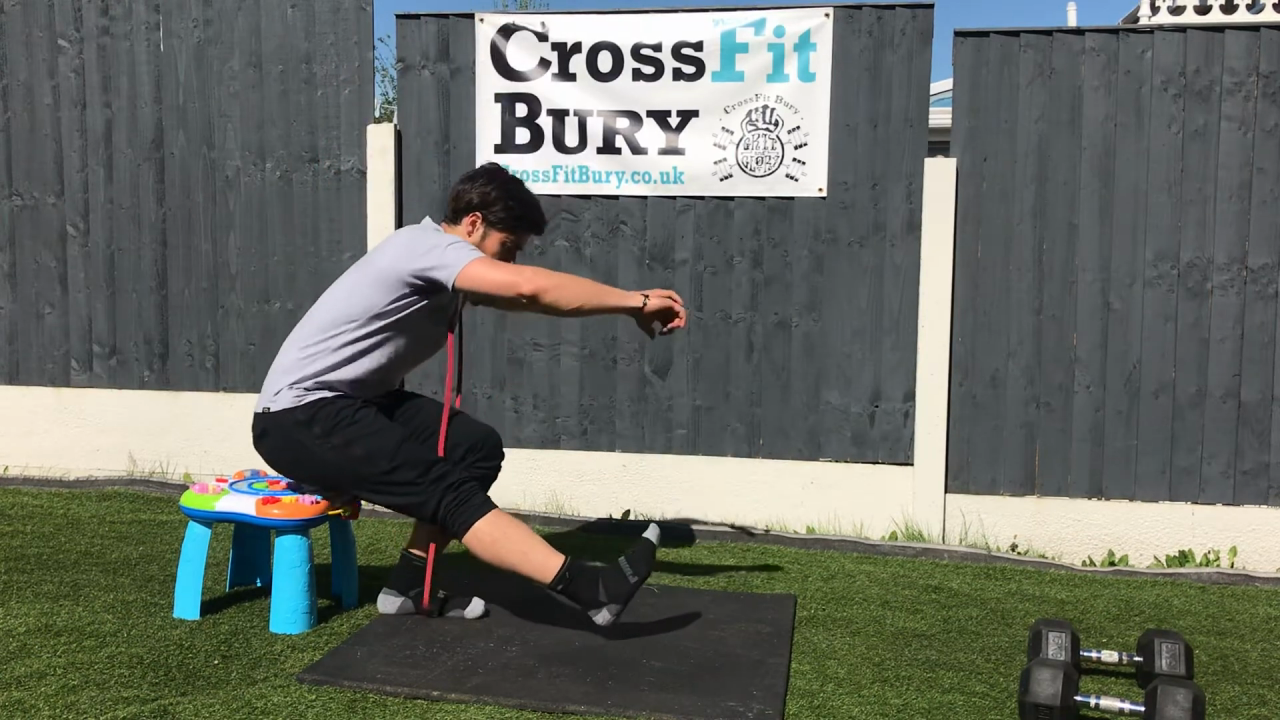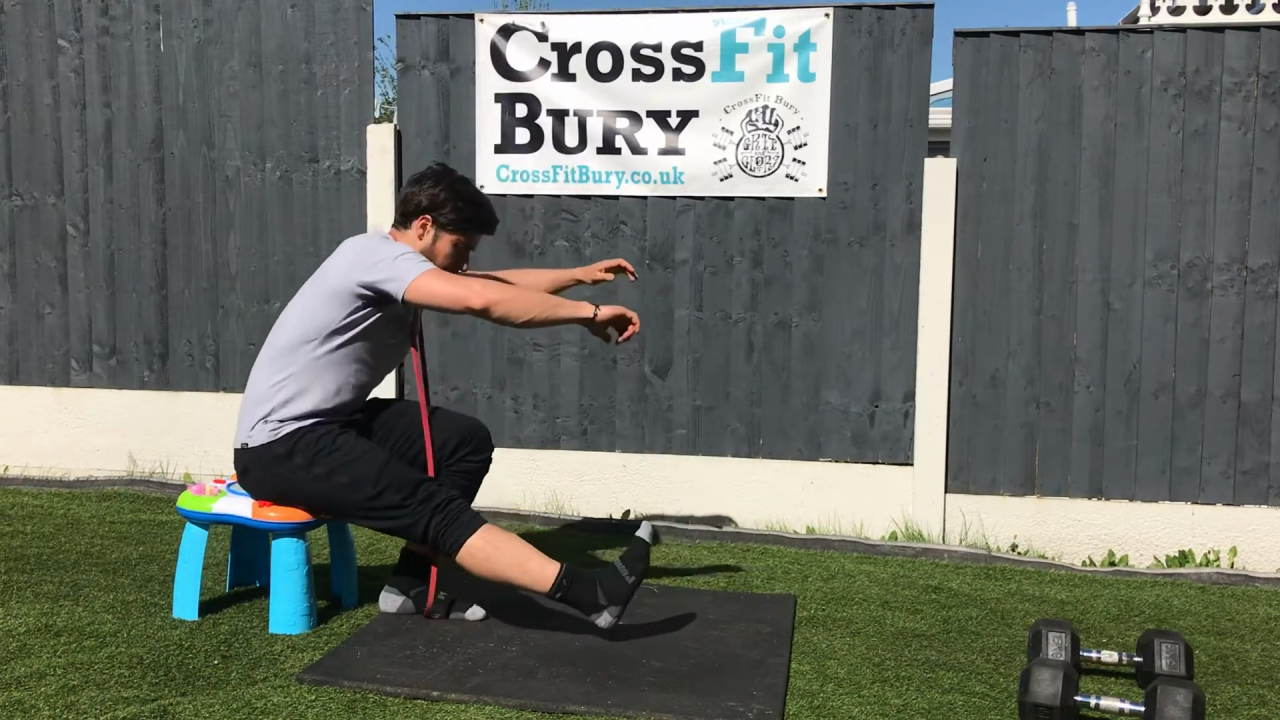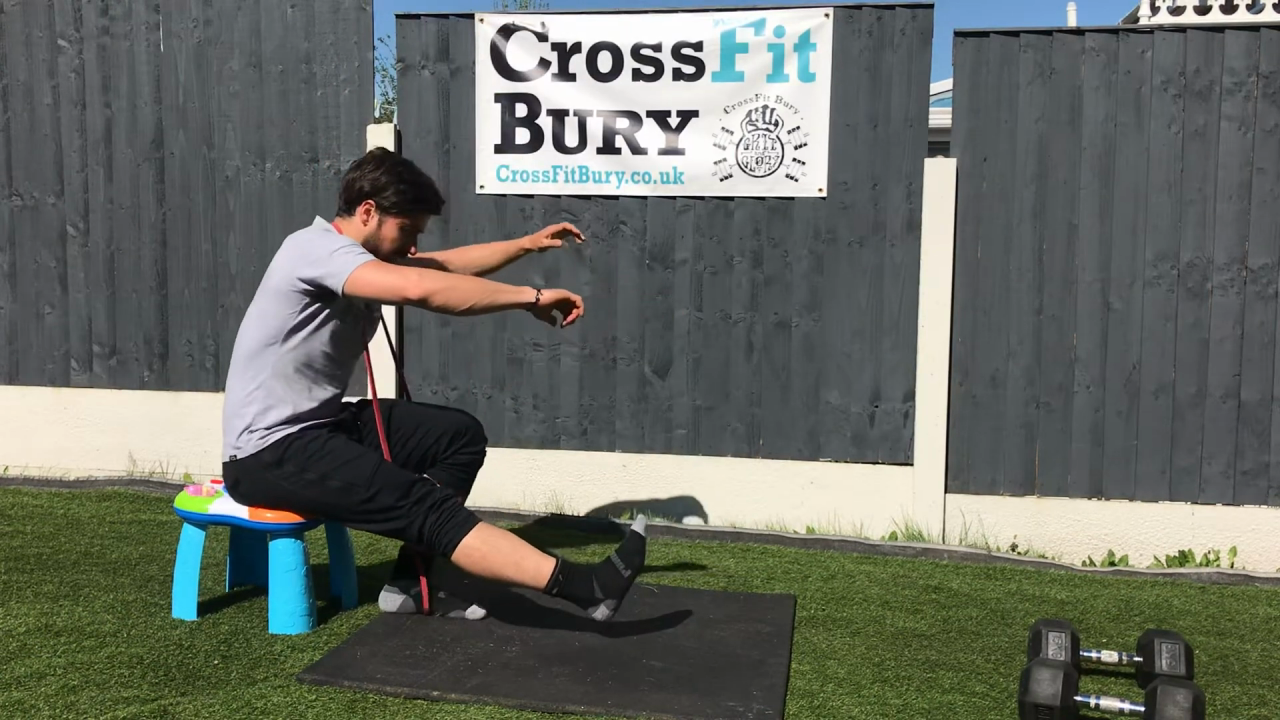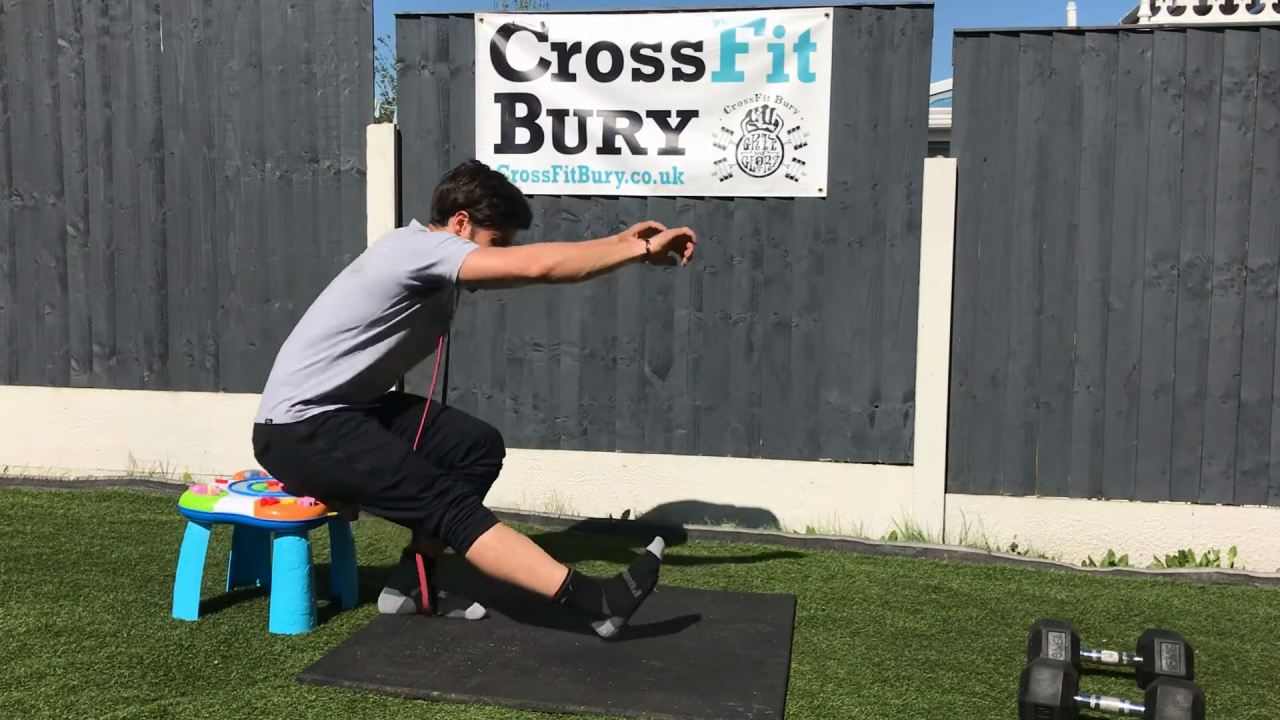
dt=0.5s
person 1, frame 1
left shoulder: (442, 266)
right shoulder: (427, 245)
left elbow: (523, 296)
right elbow: (529, 287)
left wrist: (631, 299)
right wrist: (636, 303)
left hip: (344, 402)
right hip: (296, 419)
left knee: (478, 448)
right knee: (445, 486)
left ankle: (409, 586)
right ankle: (588, 587)
person 1, frame 2
left shoulder: (393, 263)
right shoulder: (376, 255)
left elbow: (495, 284)
right elbow: (482, 301)
left wrist: (578, 274)
right wrist: (590, 312)
left hip: (332, 422)
right hip: (278, 448)
left knee: (467, 442)
right knee: (431, 505)
left ankle: (409, 586)
right ankle: (583, 591)
person 1, frame 3
left shoulder: (355, 257)
right shoulder: (316, 249)
left elbow: (447, 266)
right elbow: (421, 290)
left wrist: (527, 244)
right wrist: (532, 296)
left hip: (320, 423)
right hip: (266, 455)
left knee: (459, 434)
right knee: (424, 505)
left ankle: (409, 584)
right ankle: (578, 585)
person 1, frame 4
left shoulder: (433, 258)
right shoulder: (419, 248)
left elbow: (524, 260)
right elbow: (535, 266)
left wrist: (620, 241)
right wrist: (643, 249)
left hip: (344, 408)
right hip: (297, 428)
left knee: (477, 446)
right knee: (445, 500)
left ankle: (409, 585)
right ankle: (591, 600)
